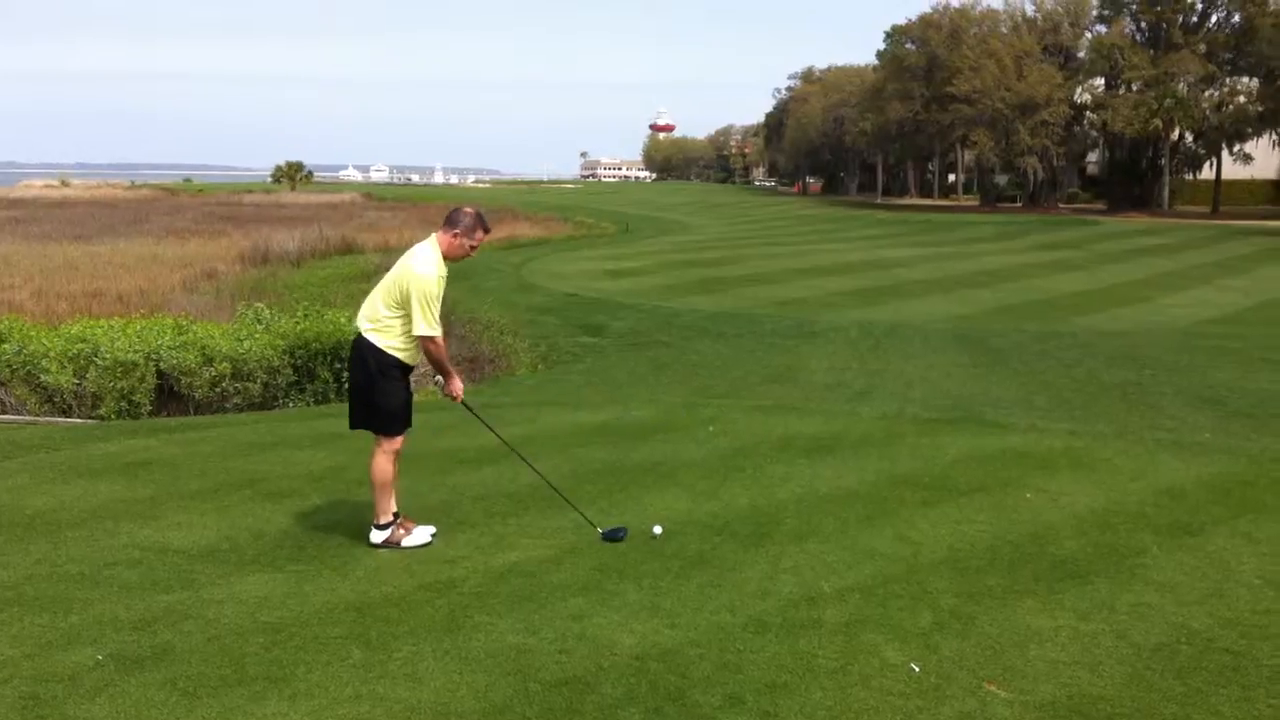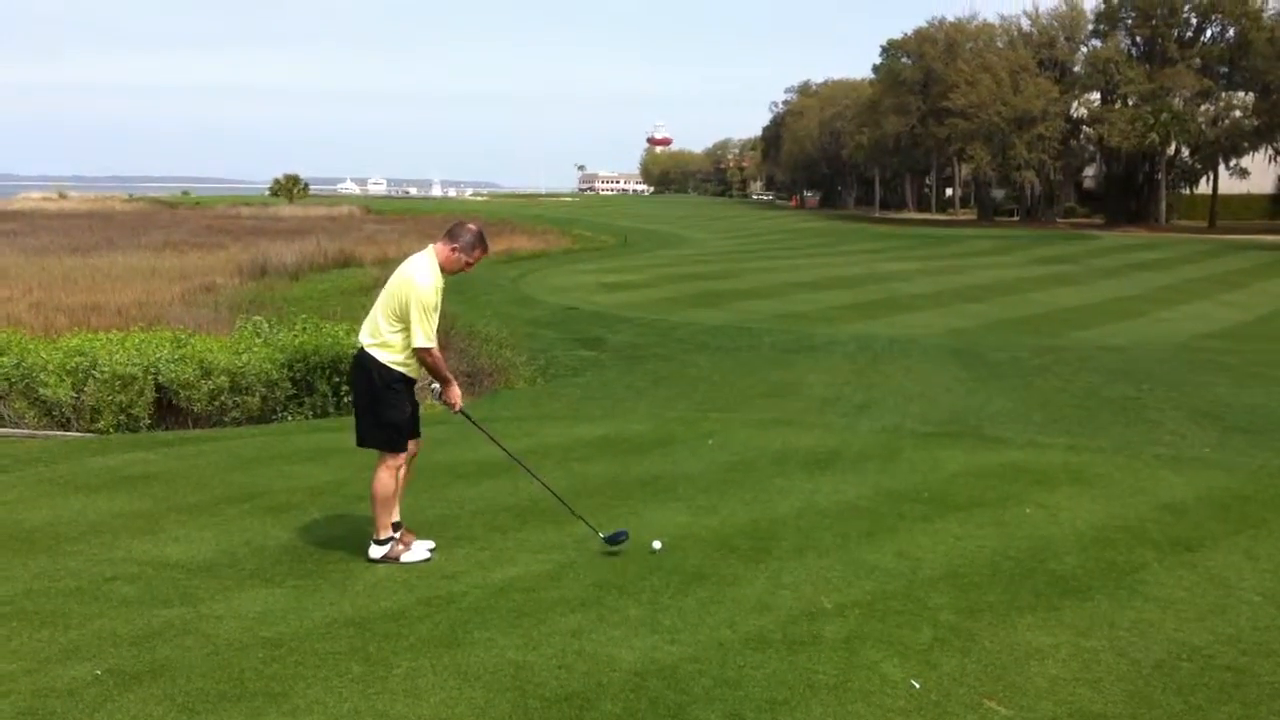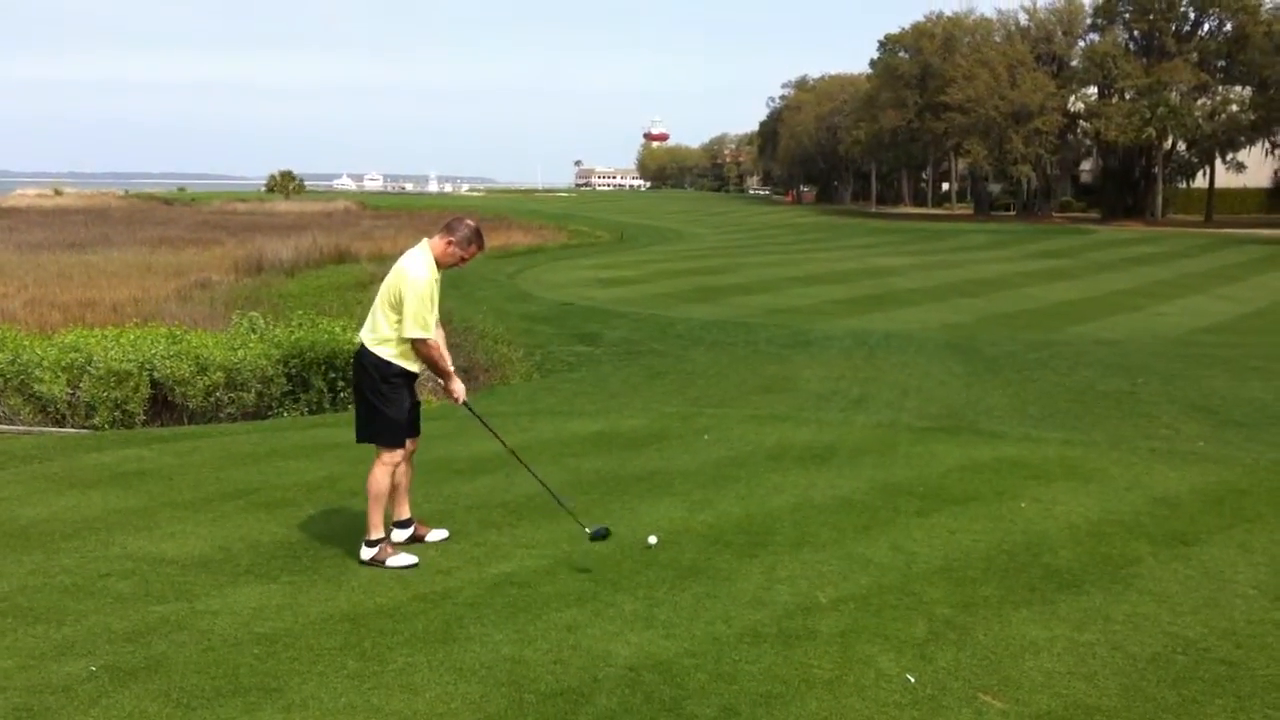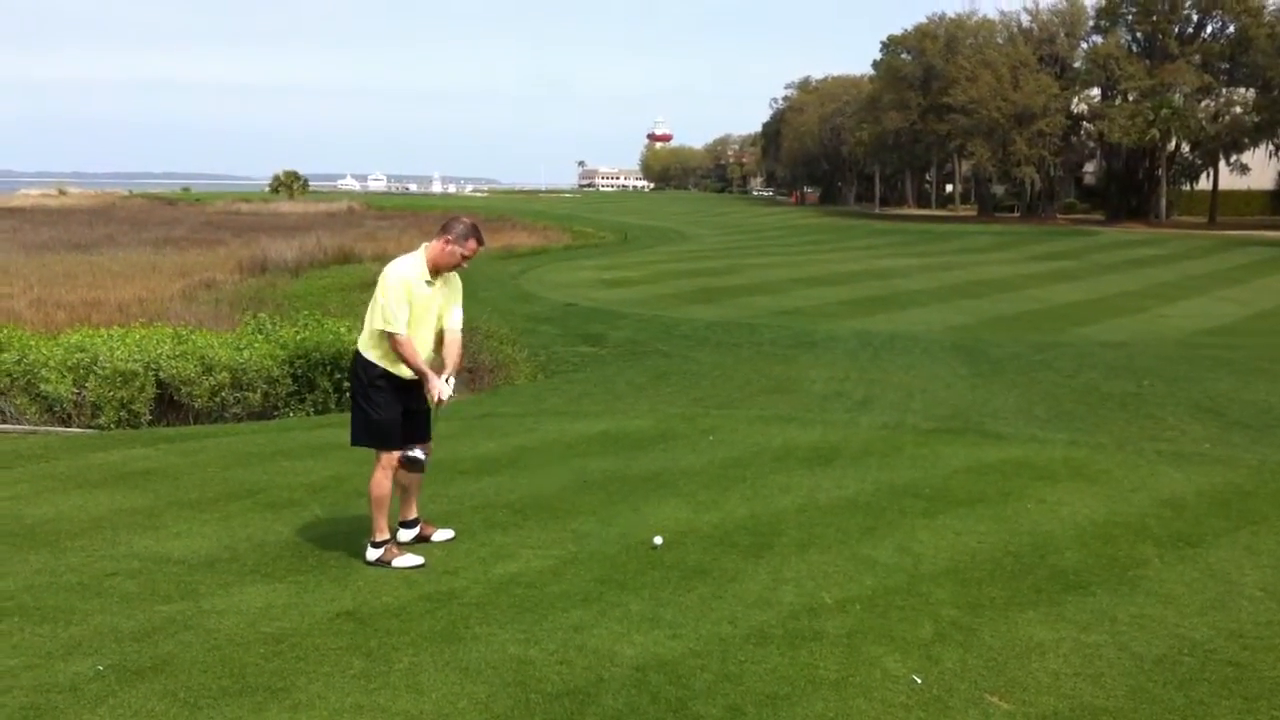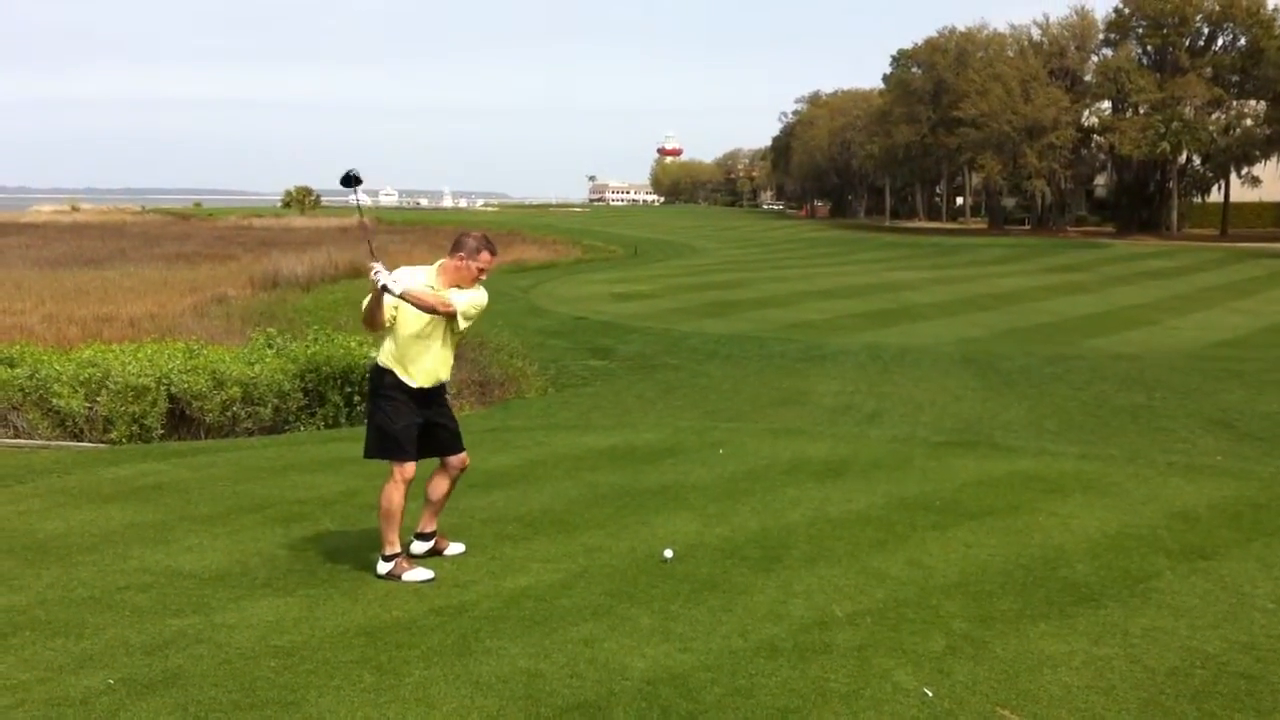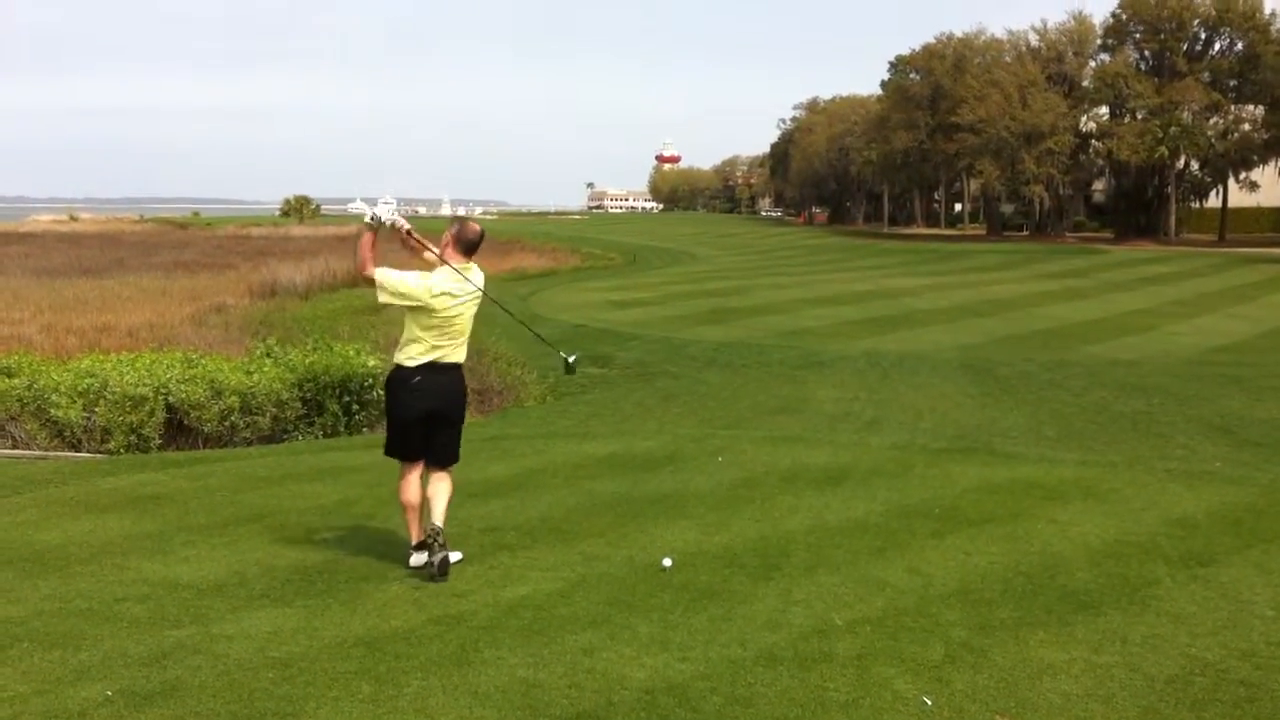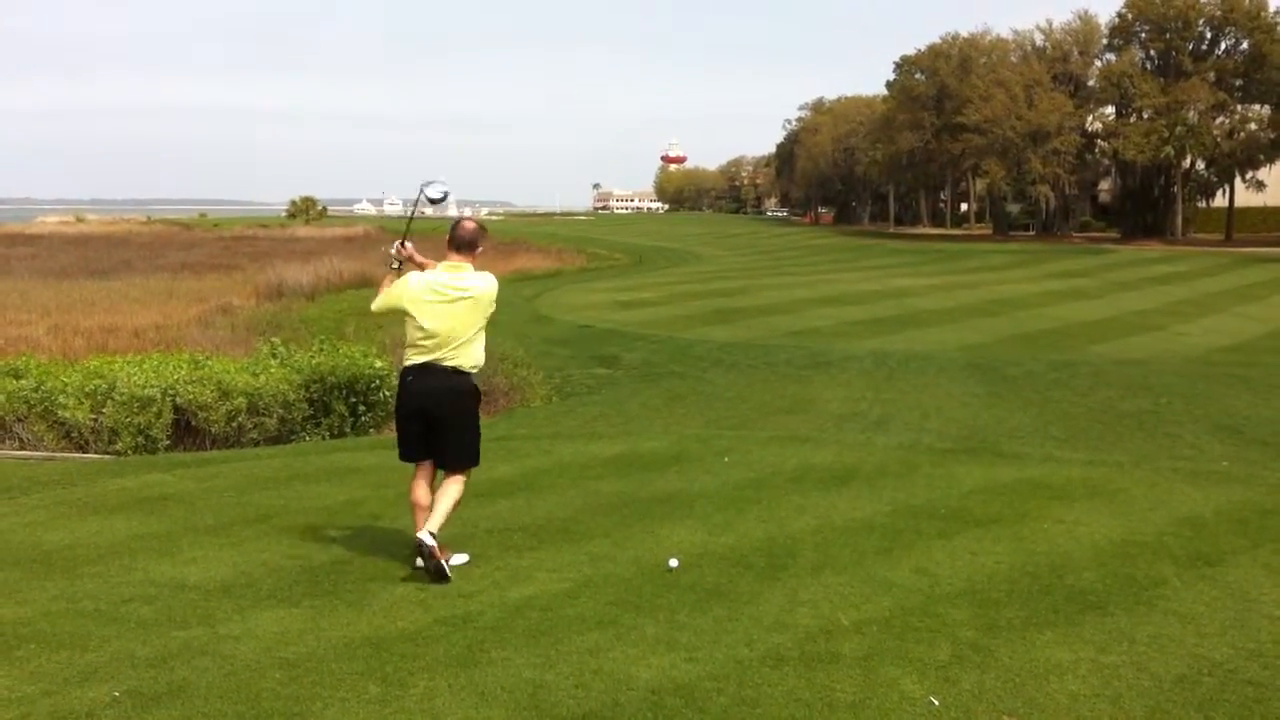
dt=0.7s
person 1, frame 1
left shoulder: (430, 254)
right shoulder: (427, 271)
left elbow: (428, 330)
right elbow: (428, 338)
left wrist: (445, 371)
right wrist: (450, 377)
left hip: (389, 354)
right hip: (379, 356)
left knee: (394, 440)
right knee: (389, 443)
left ankle: (391, 515)
right ankle: (382, 527)
person 1, frame 2
left shoulder: (425, 264)
right shoulder: (424, 281)
left elbow: (424, 339)
right elbow: (425, 349)
left wrist: (443, 379)
right wrist: (449, 383)
left hip: (392, 368)
right hip: (382, 371)
left knee: (408, 448)
right knee: (392, 457)
left ankle: (392, 526)
right ankle: (382, 542)
person 1, frame 3
left shoulder: (427, 264)
right shoulder: (418, 274)
left elbow: (433, 326)
right elbow: (422, 342)
left wrist: (450, 369)
right wrist: (448, 378)
left hip: (396, 366)
right hip: (381, 367)
left knee: (406, 446)
right knee: (390, 454)
left ankle: (403, 524)
right ankle: (374, 543)
person 1, frame 4
left shoulder: (452, 283)
right shoulder: (400, 272)
left elbow: (453, 333)
right elbow: (395, 335)
left wrist: (447, 377)
right wrist: (429, 376)
left hip: (412, 378)
right hip: (377, 372)
left knee: (418, 449)
right knee: (389, 456)
left ankle: (409, 524)
right ankle: (379, 544)
person 1, frame 5
left shoulder: (476, 297)
right shoulder: (406, 275)
left elbow: (442, 305)
right elbow: (373, 324)
left wrist: (397, 288)
right wrist: (378, 292)
left hip: (431, 390)
right hip: (393, 386)
left knee: (456, 461)
right knee: (403, 470)
left ankle: (425, 535)
right ankle: (390, 557)
person 1, frame 6
left shoulder: (426, 285)
right shoulder: (475, 277)
left elbow: (365, 270)
right elbow: (434, 256)
left wrist: (372, 227)
right wrist: (406, 231)
left hip: (411, 381)
right hip: (450, 382)
left knee: (411, 465)
right knee: (440, 467)
left ankle: (418, 546)
right ankle: (436, 527)
person 1, frame 7
left shoulder: (414, 283)
right shoulder: (487, 285)
left elbow: (377, 303)
left wrist: (397, 266)
right wrist: (416, 258)
left hip: (414, 381)
right hip: (455, 386)
left knee: (422, 467)
right knee: (457, 471)
left ankle: (428, 548)
right ankle: (430, 534)
